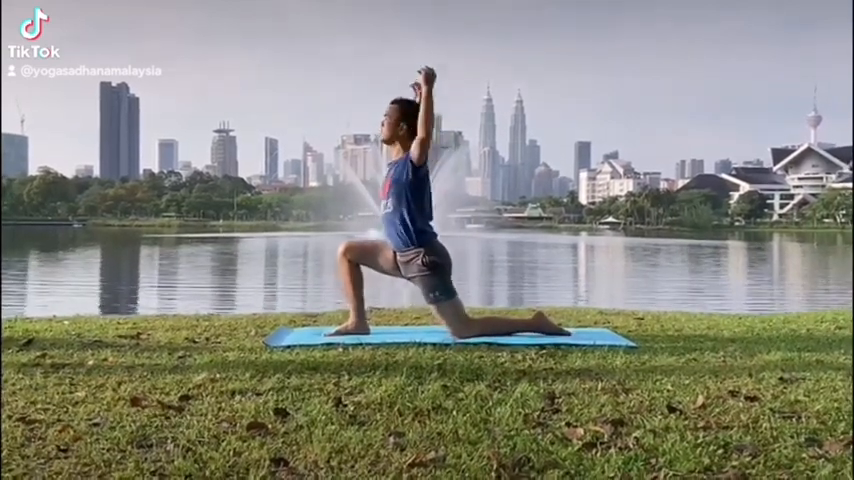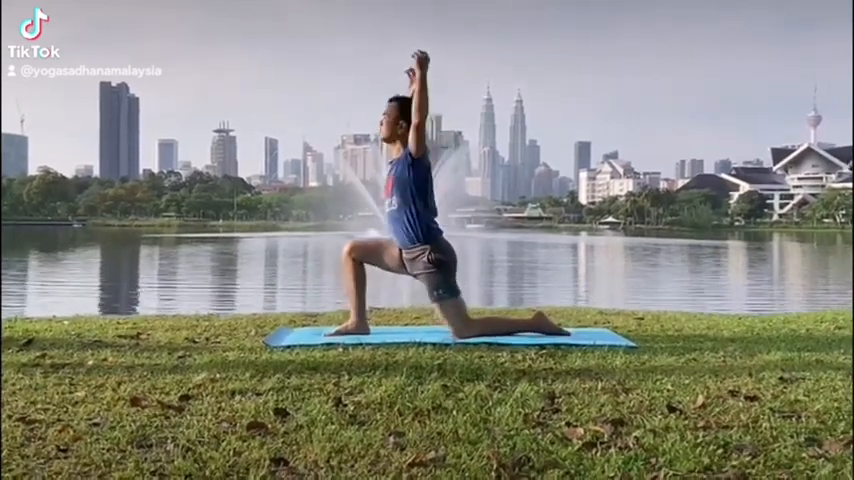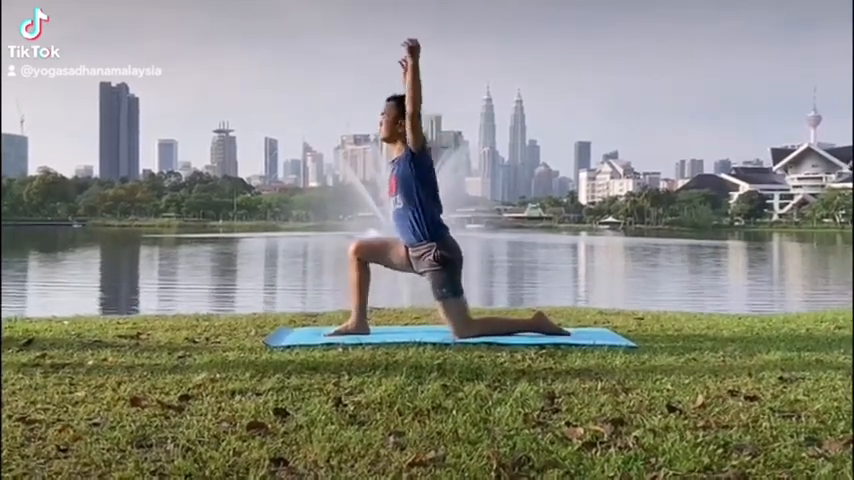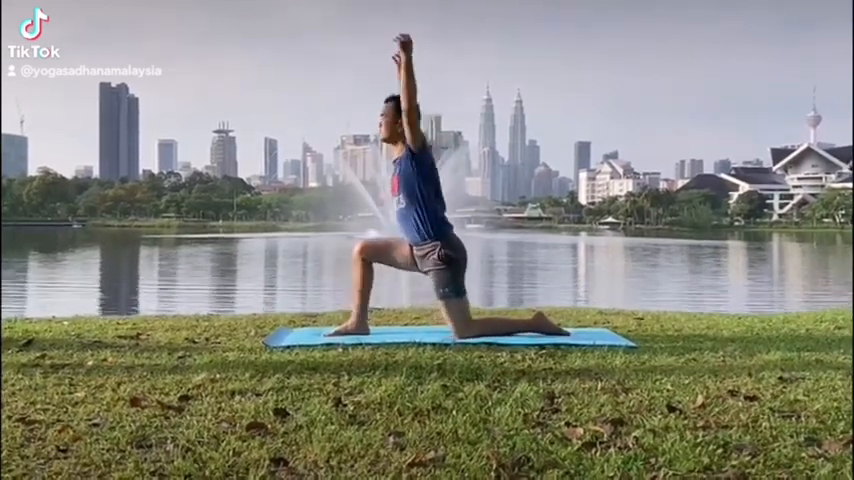
dt=0.1s
person 1, frame 1
left shoulder: (413, 163)
right shoulder: (399, 162)
left elbow: (423, 134)
right elbow: (419, 131)
left wrist: (427, 89)
right wrist: (420, 97)
left hip: (424, 258)
right hip: (402, 254)
left knee: (463, 329)
right knee: (347, 252)
left ankle: (534, 324)
right ankle: (357, 322)
person 1, frame 2
left shoulder: (413, 158)
right shoulder: (400, 161)
left elbow: (419, 121)
right elbow: (414, 119)
left wrist: (421, 74)
right wrist: (415, 83)
left hip: (430, 255)
right hip: (407, 251)
left knee: (464, 330)
right knee: (353, 251)
left ankle: (534, 324)
right ankle: (358, 321)
person 1, frame 3
left shoulder: (415, 154)
right shoulder: (401, 157)
left elbow: (413, 111)
right elbow: (408, 109)
left wrist: (414, 63)
right wrist: (408, 69)
left hip: (436, 253)
right hip: (414, 249)
left knee: (464, 330)
right knee: (358, 250)
left ankle: (535, 324)
right ankle: (358, 322)
person 1, frame 4
left shoulder: (416, 153)
right shoulder: (402, 157)
left elbow: (409, 108)
right elbow: (405, 107)
left wrist: (407, 59)
right wrist: (403, 65)
left hip: (441, 252)
right hip: (418, 249)
left knee: (464, 330)
right knee: (363, 251)
left ankle: (534, 324)
right ankle: (358, 321)
